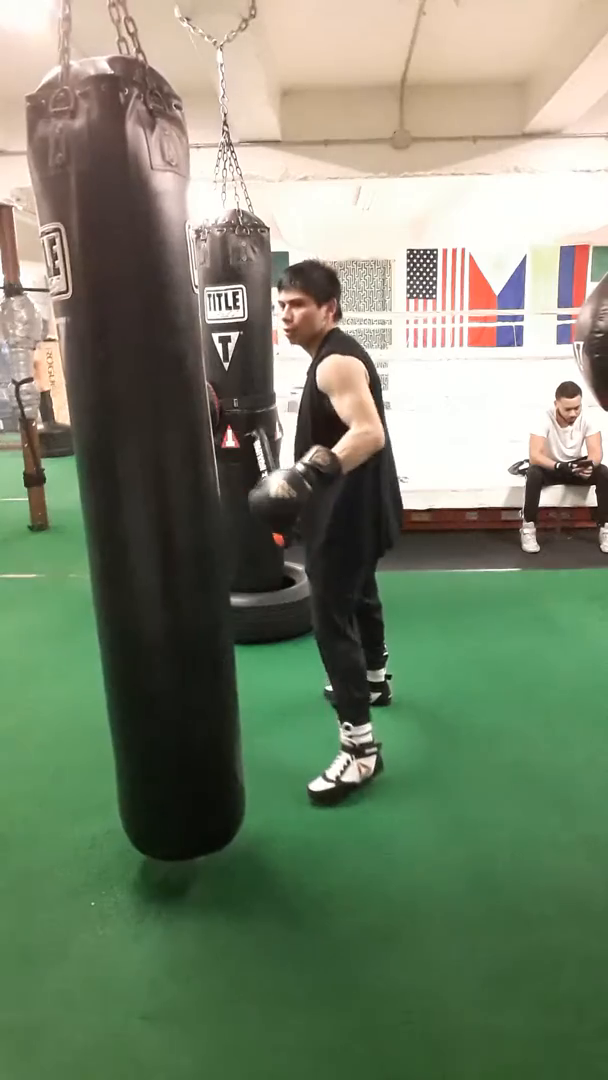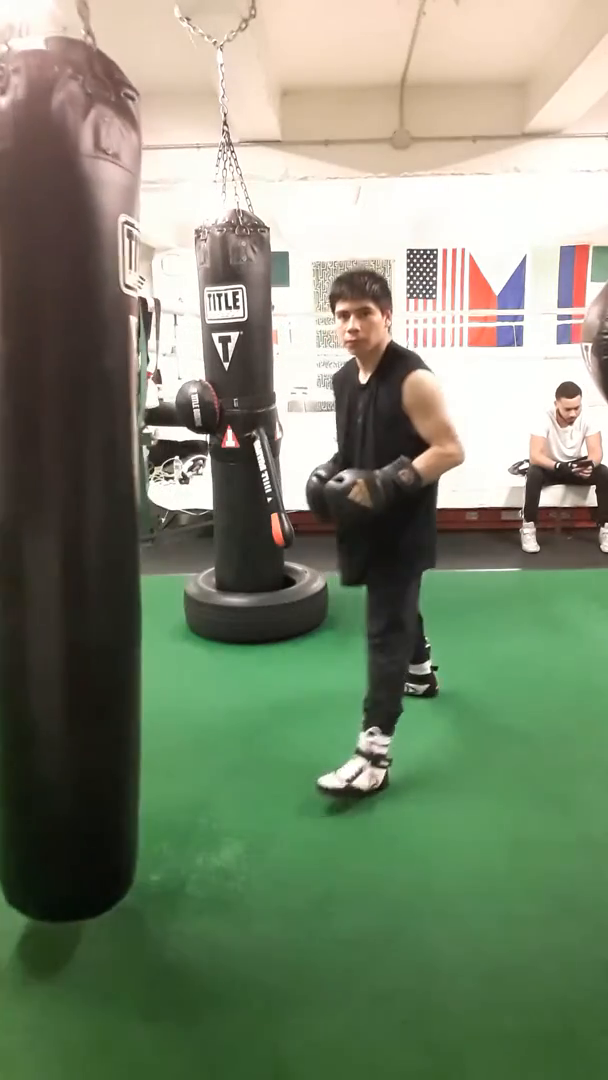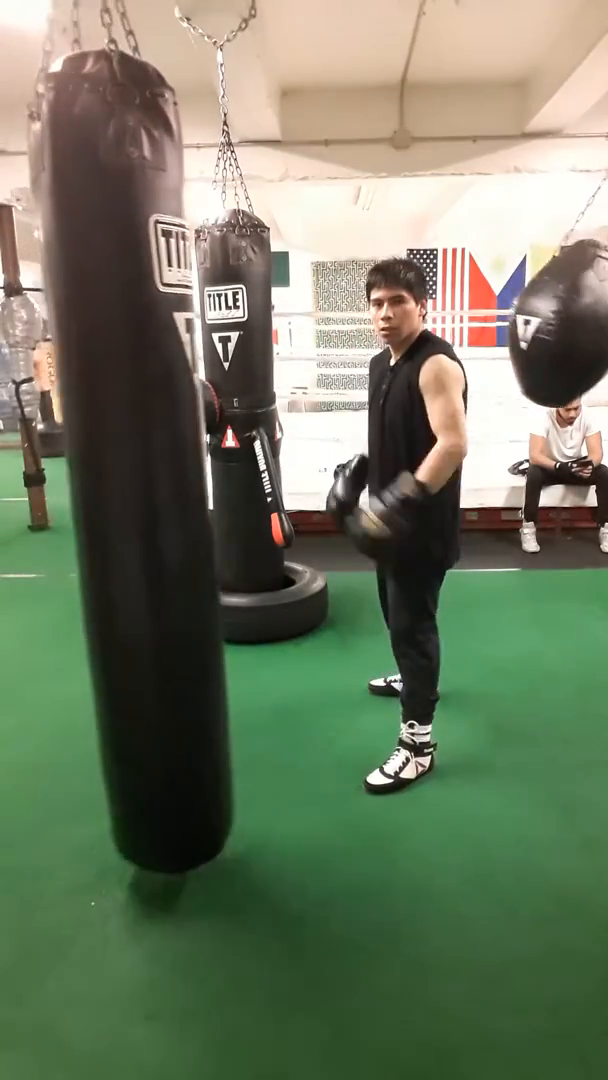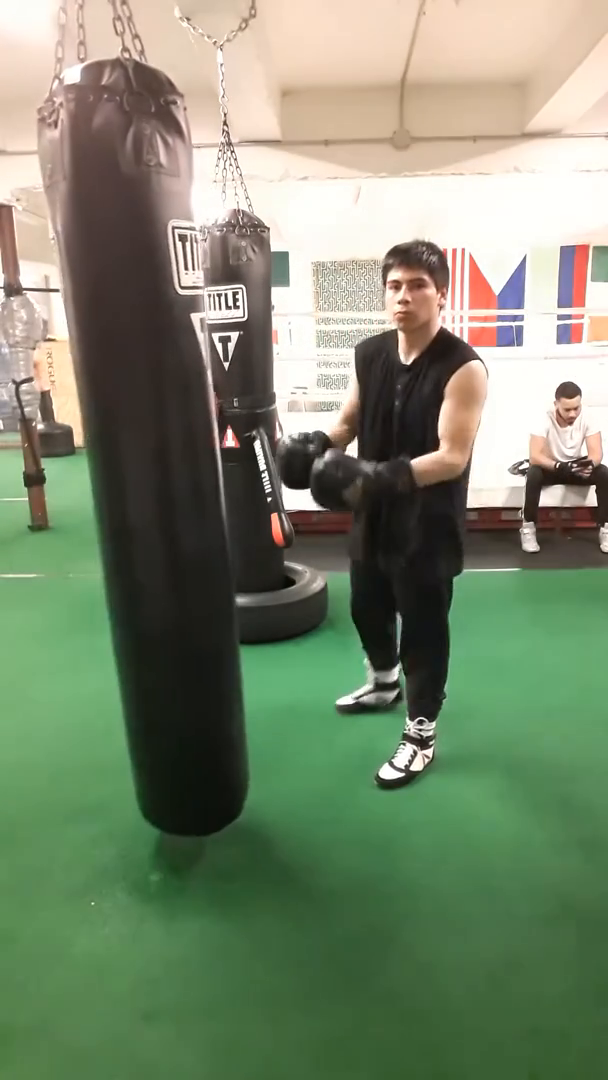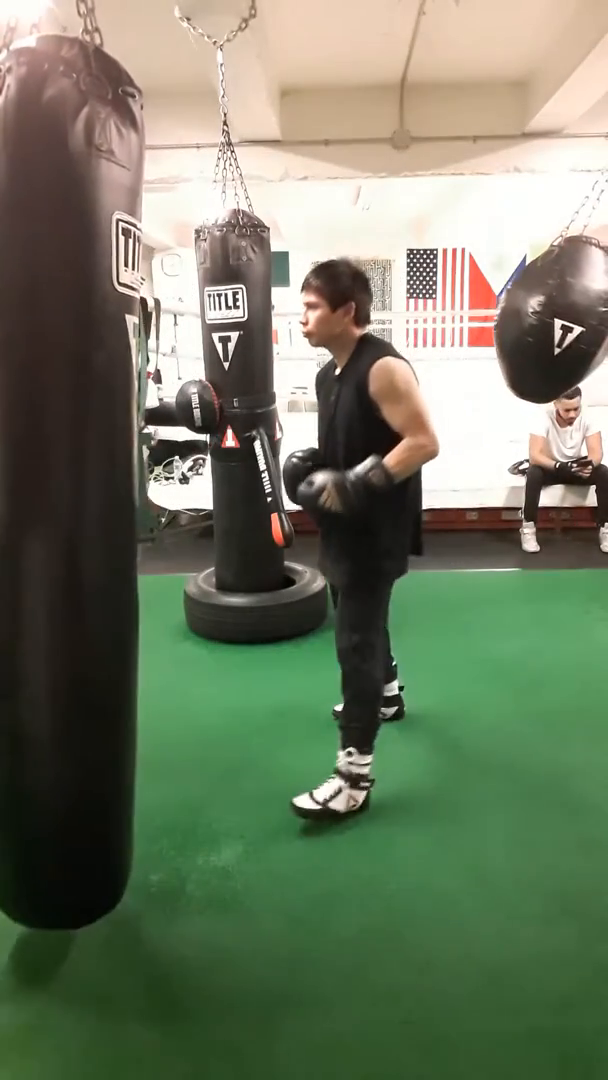
dt=1s
person 1, frame 1
left shoulder: (336, 360)
right shoulder: (334, 356)
left elbow: (368, 434)
left wrist: (303, 475)
right wrist: (304, 475)
left hip: (346, 512)
right hip: (356, 508)
left knee: (332, 619)
right knee: (359, 596)
left ankle: (360, 746)
right ankle: (374, 679)
person 1, frame 2
left shoulder: (413, 378)
right shoulder: (344, 380)
left elbow: (451, 450)
left wrist: (388, 482)
right wrist: (329, 474)
left hip: (404, 524)
right hip: (368, 523)
left knee: (384, 627)
right knee: (397, 602)
left ankle: (373, 755)
right ankle: (419, 669)
person 1, frame 3
left shoulder: (437, 364)
right shoulder: (381, 363)
left elbow: (453, 444)
left wrist: (397, 504)
right wrist: (355, 473)
left hip: (423, 521)
right hip: (390, 516)
left knee: (412, 620)
right knee: (395, 610)
left ankle: (418, 743)
right ankle: (415, 678)
person 1, frame 4
left shoulder: (464, 369)
right shoulder: (368, 354)
left elbow: (452, 458)
right elbow: (348, 420)
left wrist: (378, 476)
right wrist: (316, 446)
left hip: (429, 527)
right hip: (373, 519)
left knee: (424, 630)
right knee: (367, 610)
left ankle: (420, 737)
right ankle: (384, 682)
person 1, frame 5
left shoulder: (383, 367)
right shoulder: (328, 373)
left elbow: (424, 442)
left wrist: (358, 483)
right wrist: (311, 467)
left hip: (377, 529)
right hip: (344, 525)
left knee: (355, 639)
right knee: (361, 618)
left ankle: (354, 774)
right ankle: (387, 692)
